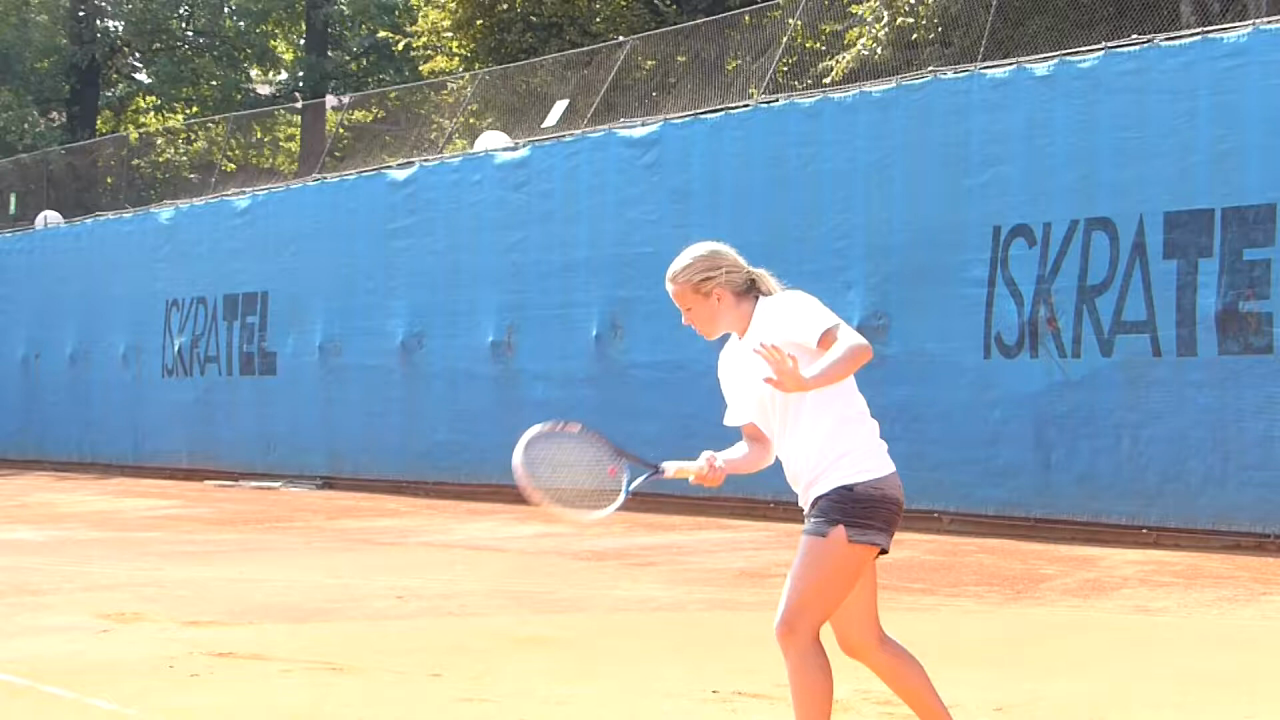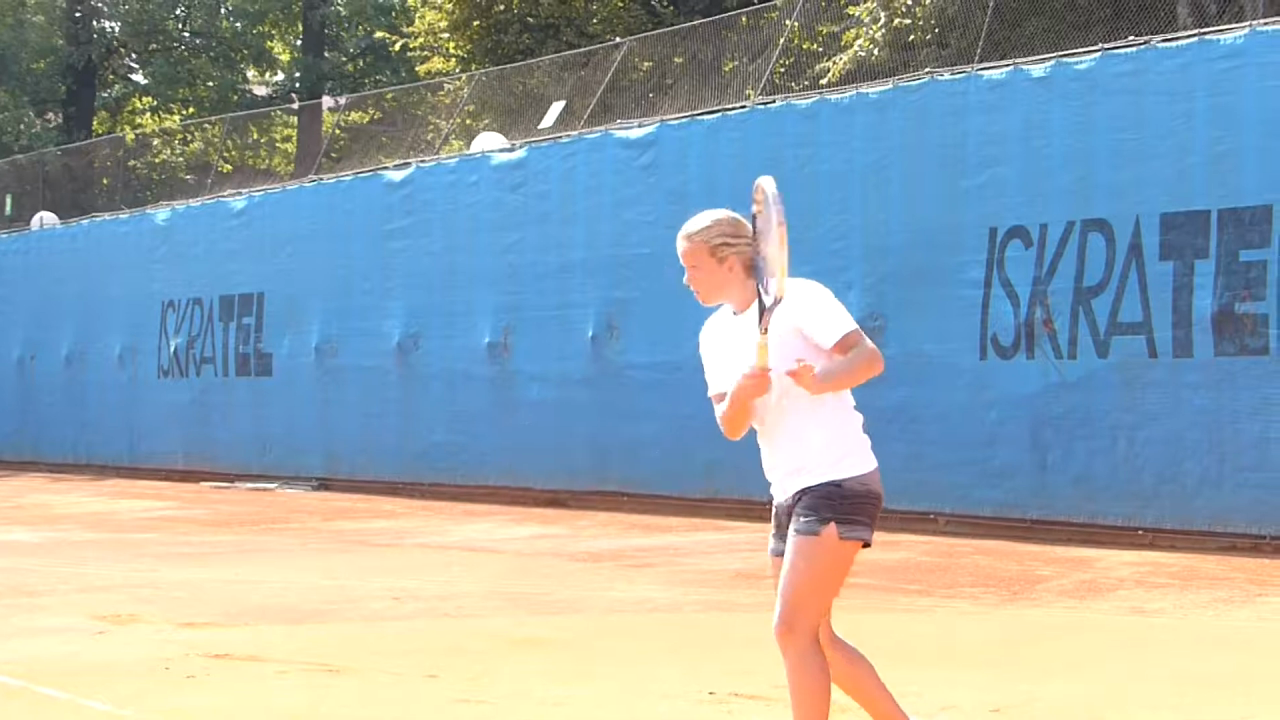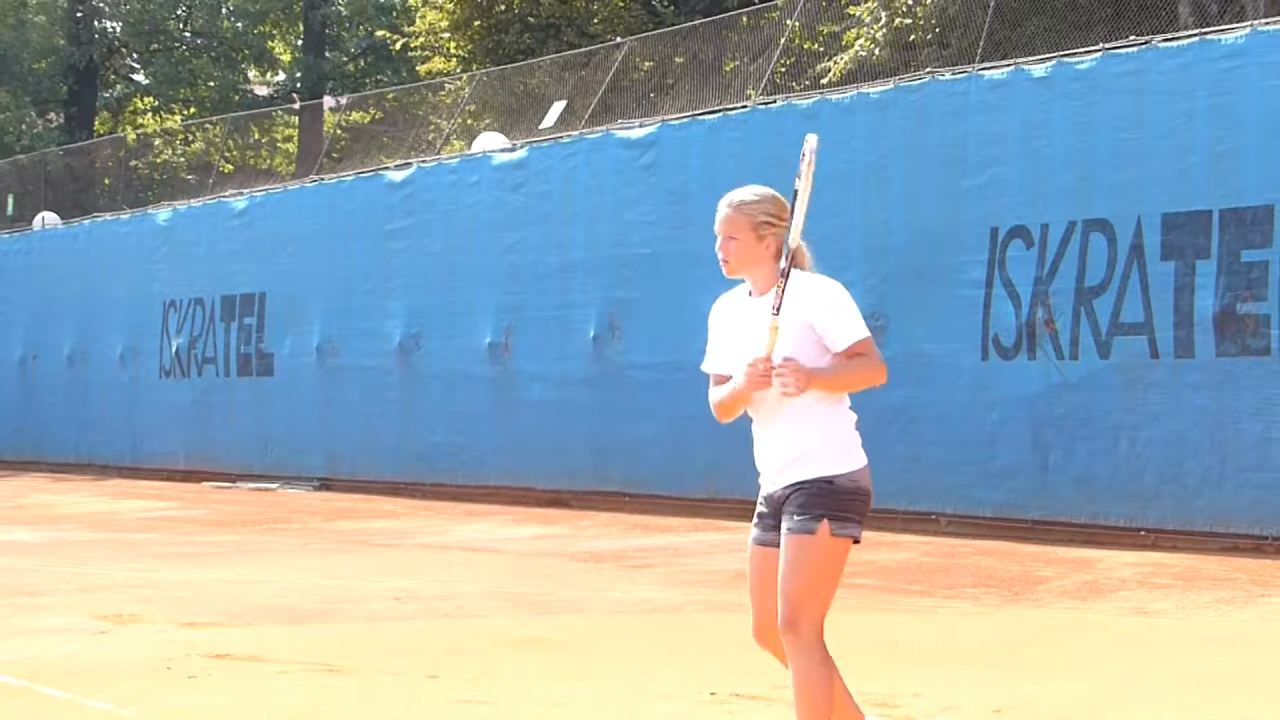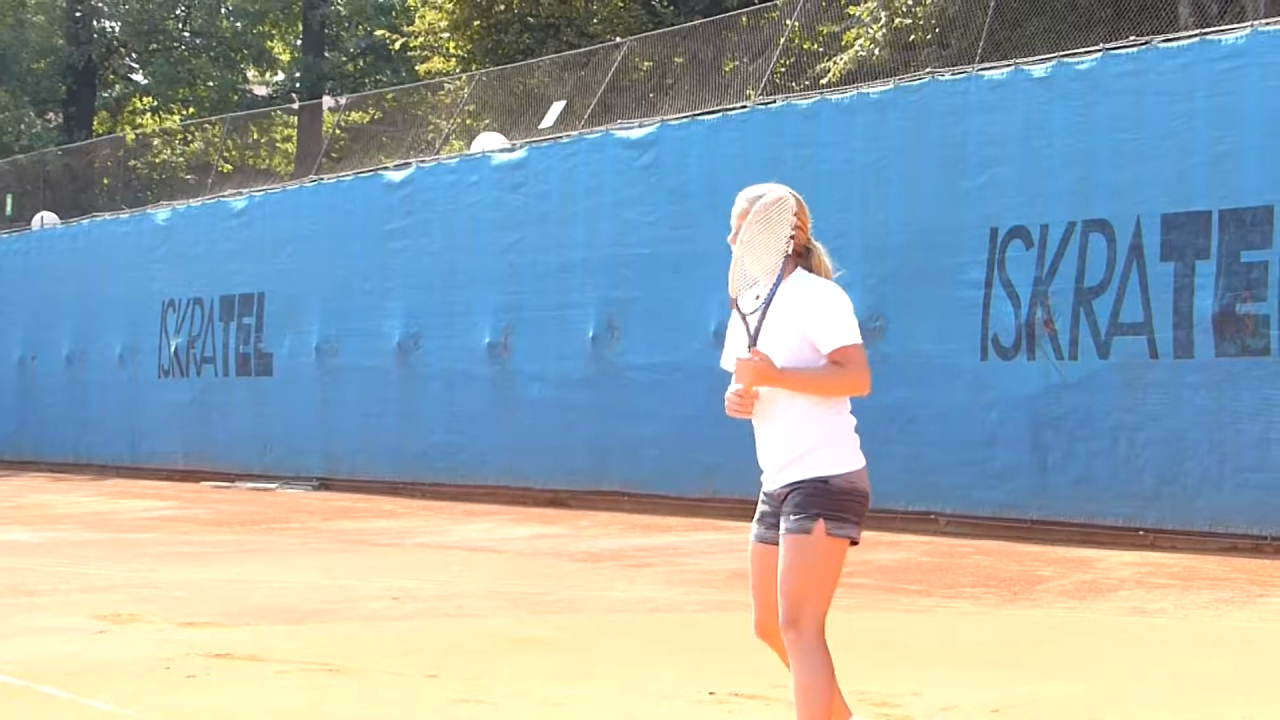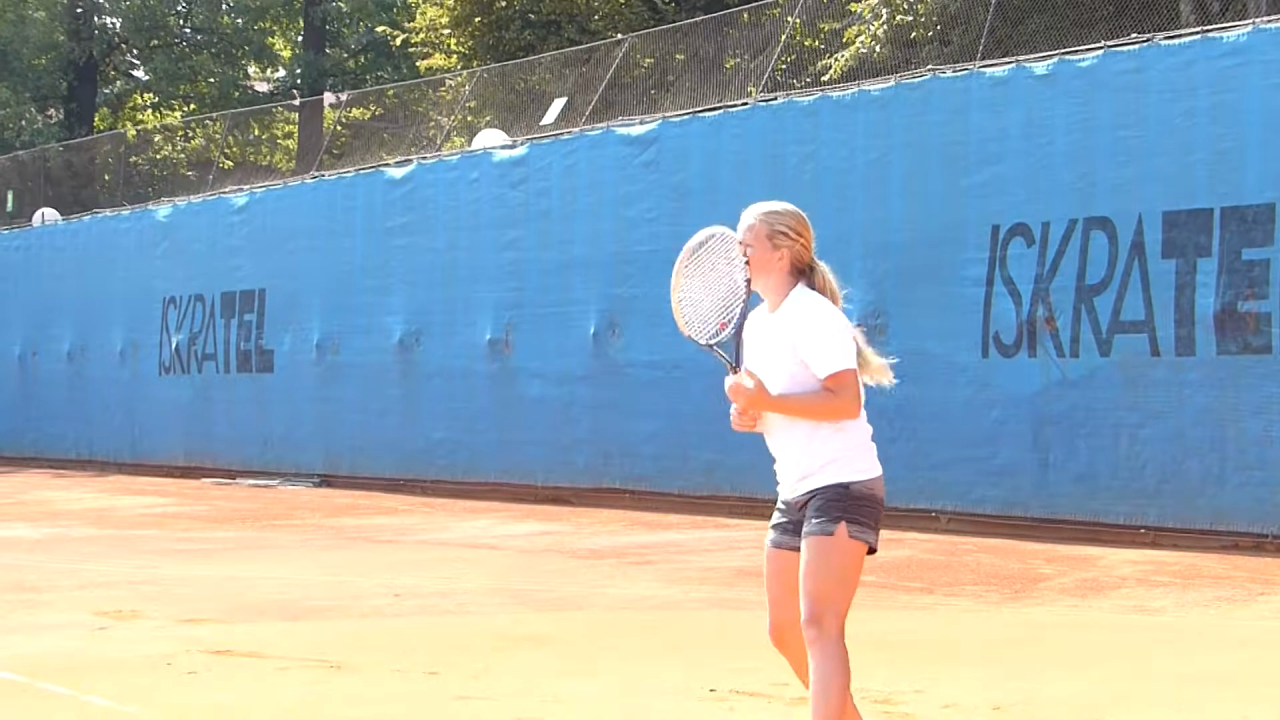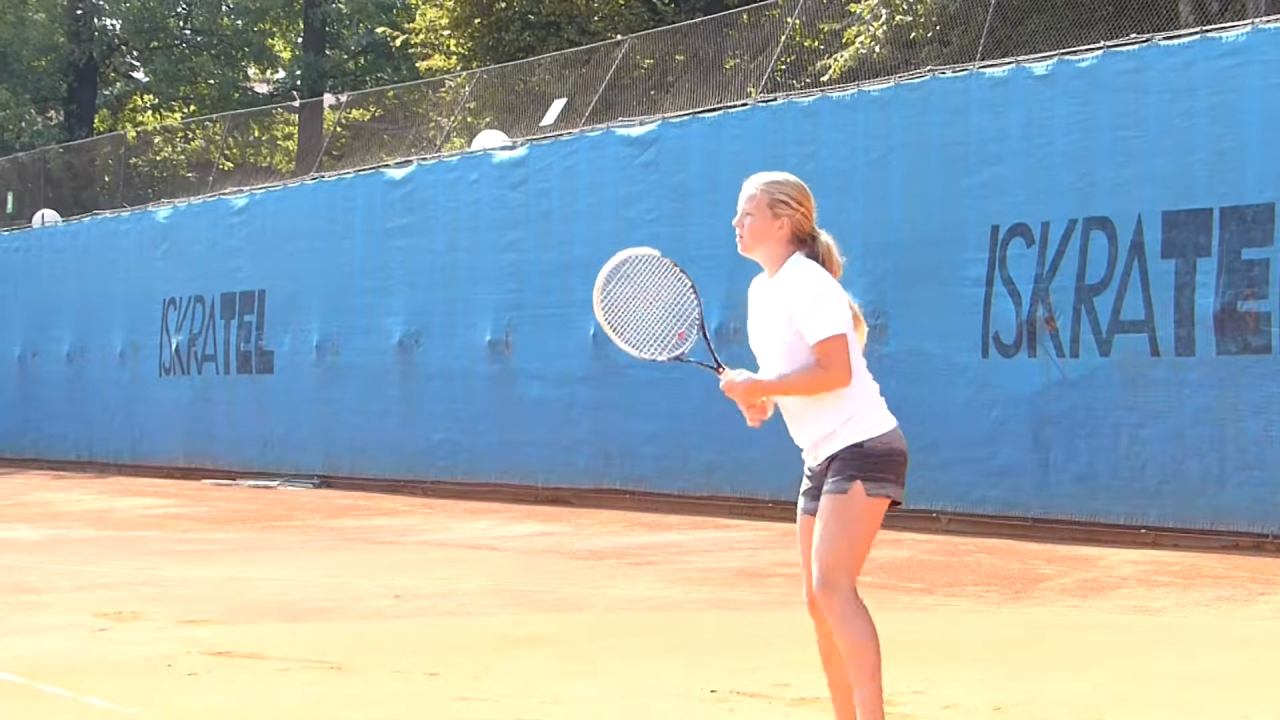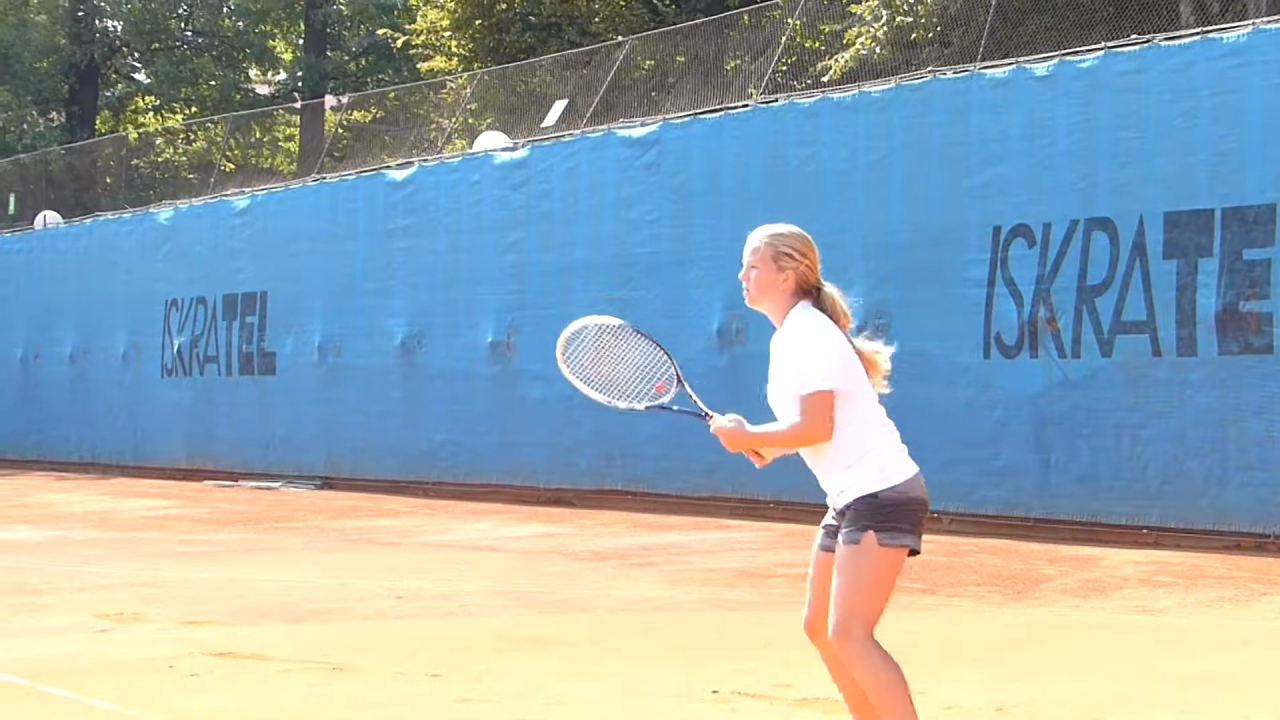
dt=0.2s
person 1, frame 1
left shoulder: (789, 309)
right shoulder: (731, 359)
left elbow: (855, 348)
right elbow: (760, 448)
left wrist: (804, 382)
right wrist: (721, 464)
left hip: (858, 490)
right hip: (826, 499)
left knee: (793, 629)
right knee: (862, 639)
person 1, frame 2
left shoulder: (801, 296)
right shoulder: (714, 333)
left elbow: (868, 357)
right elbow: (731, 427)
left wrist: (823, 379)
right wrist: (743, 393)
left hip: (839, 483)
right hip: (790, 495)
left knee: (794, 629)
right knee: (814, 637)
person 1, frame 3
left shoulder: (819, 292)
right shoulder: (726, 310)
left elbow: (873, 369)
right elbow: (720, 405)
left wrist: (808, 377)
right wrist: (738, 391)
left hip: (828, 480)
right hip: (777, 488)
left knee: (796, 628)
right knee: (768, 630)
person 1, frame 4
left shoulder: (816, 296)
left elbow: (855, 379)
right elbow: (747, 392)
left wrist: (776, 375)
right wrist: (737, 398)
left hip: (827, 480)
right hip: (780, 486)
left knee: (798, 627)
right knee: (770, 626)
person 1, frame 5
left shoulder: (816, 317)
right shoulder: (757, 322)
left elbow: (847, 403)
left wrist: (767, 404)
right wrist: (746, 412)
left hip: (846, 491)
right hip: (798, 496)
left knee: (817, 627)
right knee: (787, 633)
person 1, frame 6
left shoulder: (807, 284)
right shoulder: (763, 290)
left elbow: (835, 371)
left wrist: (758, 387)
right wrist: (765, 398)
left hip: (864, 450)
right hip: (826, 461)
left knee: (834, 591)
right knee: (819, 600)
person 1, frame 7
left shoulder: (801, 337)
right shoulder: (802, 334)
left elbow: (819, 427)
left wrist: (747, 436)
right wrist: (774, 446)
left hip: (885, 495)
right hip: (863, 499)
left knee: (841, 636)
right knee: (828, 627)
